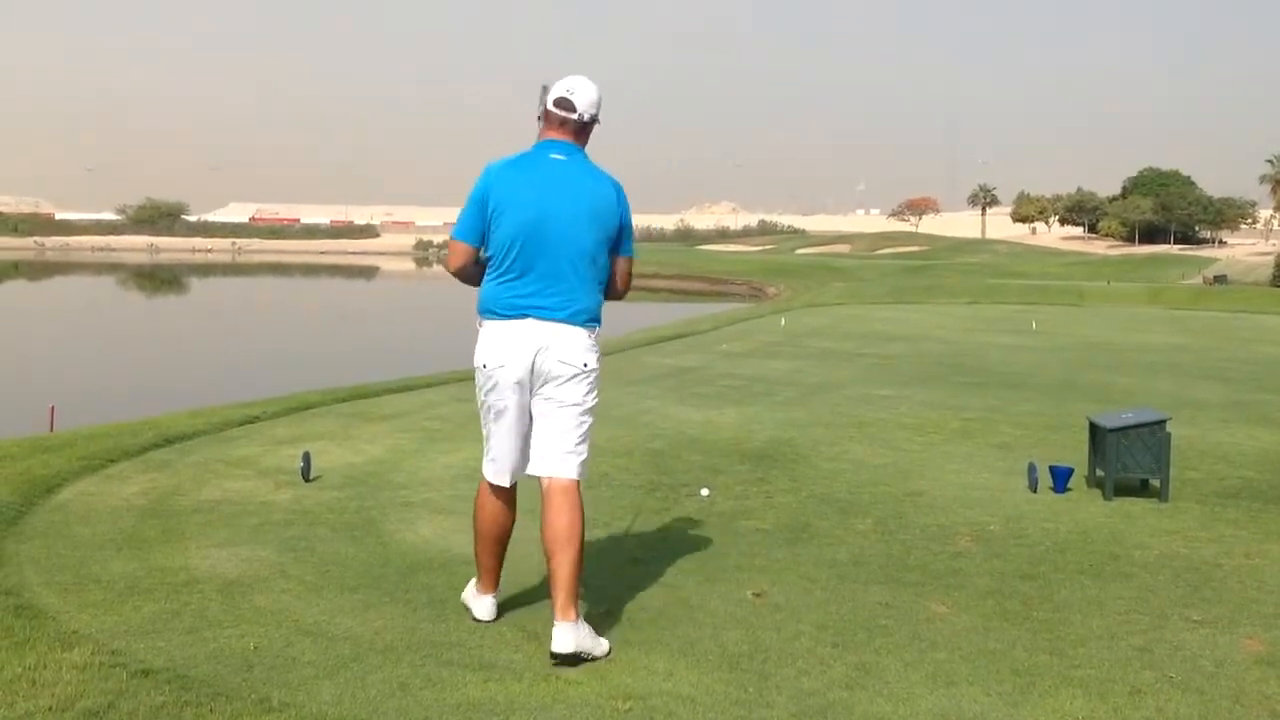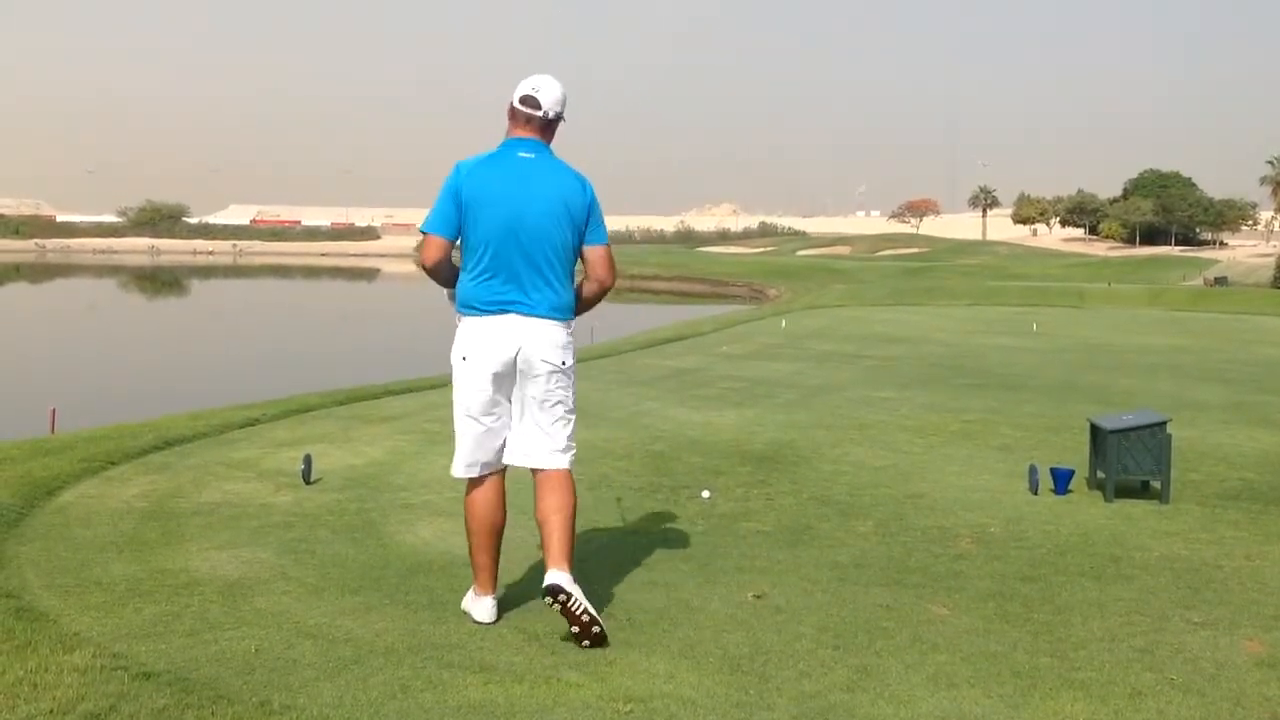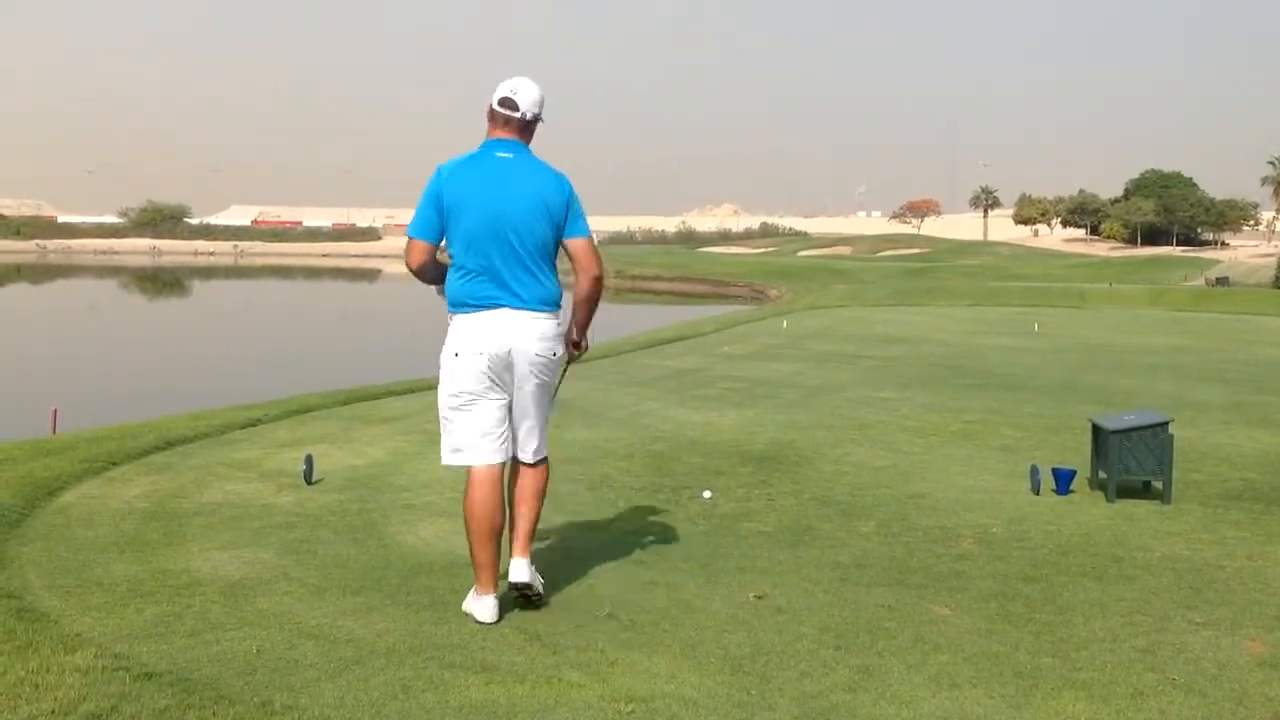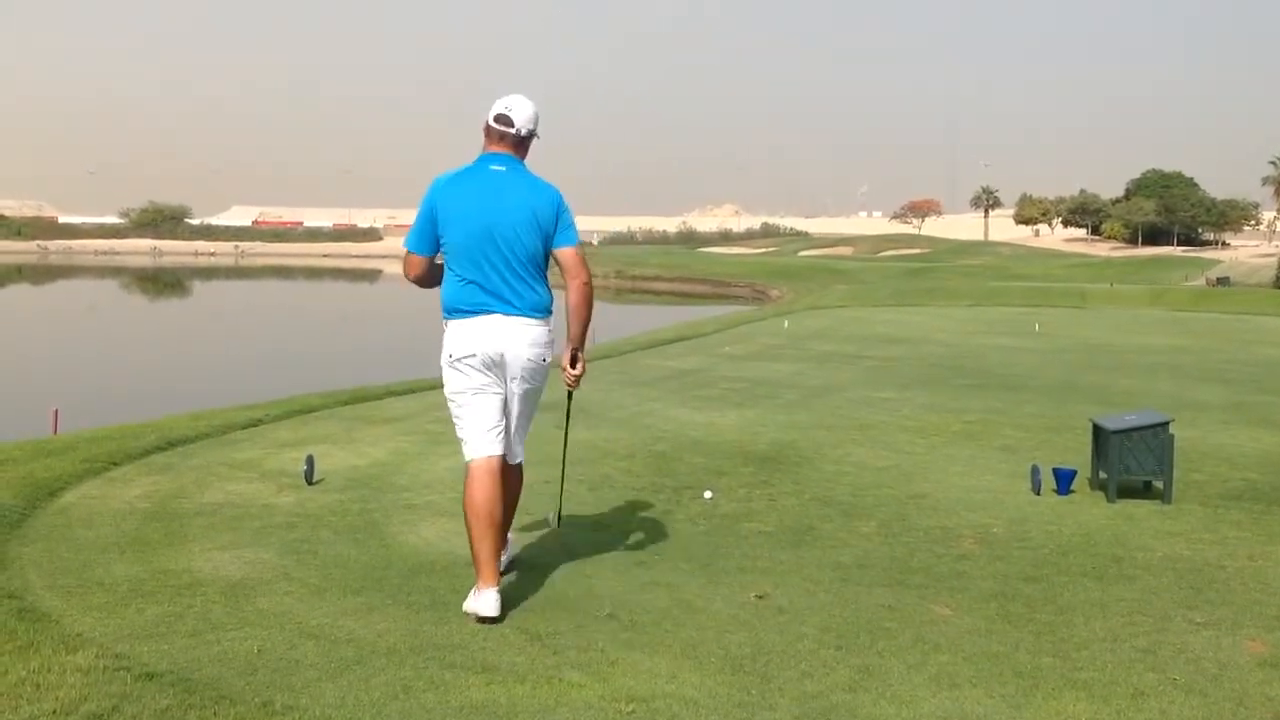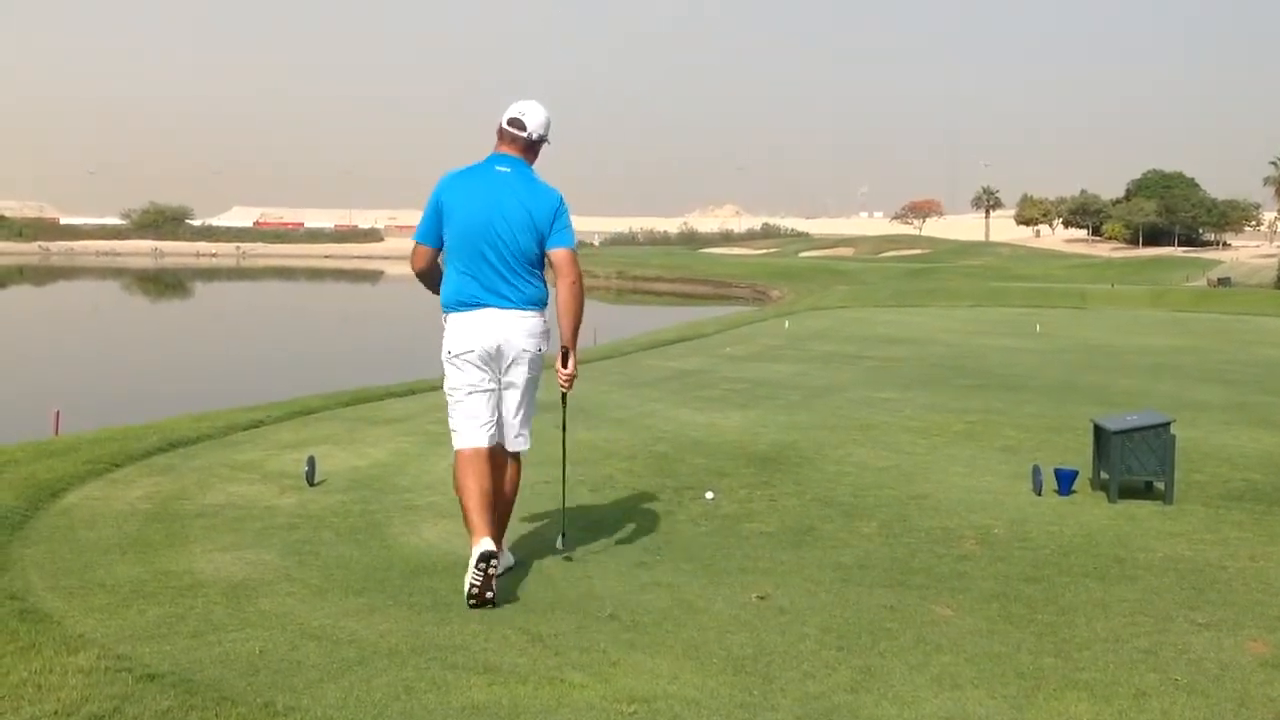
dt=0.2s
person 1, frame 1
left shoulder: (497, 176)
right shoulder: (609, 190)
left elbow: (458, 263)
right elbow: (619, 284)
left hip: (503, 338)
right hip: (570, 344)
left knee: (498, 475)
right knee: (561, 480)
left ankle: (484, 591)
right ankle: (567, 624)
person 1, frame 2
left shoulder: (467, 174)
right shoulder: (576, 186)
left elbow: (431, 258)
right elbow: (602, 279)
left hip: (482, 336)
right hip: (548, 338)
left knee: (482, 471)
right knee: (553, 466)
left ankle: (483, 594)
right ankle: (560, 574)
person 1, frame 3
left shoulder: (449, 177)
right shoulder: (555, 183)
left elbow: (417, 260)
right elbow: (591, 272)
right wrist: (578, 332)
left hip: (474, 331)
right hip: (538, 331)
left knee: (483, 463)
right knee: (530, 454)
left ankle: (485, 592)
right ankle: (521, 559)
person 1, frame 4
left shoulder: (444, 189)
right shoulder: (547, 196)
left elbow: (416, 271)
right elbow: (579, 279)
right wrist: (576, 348)
left hip: (469, 336)
right hip: (529, 336)
left knee: (483, 459)
right knee: (510, 454)
left ankle: (487, 586)
right ankle: (497, 550)
person 1, frame 5
left shoulder: (451, 186)
right shoulder: (547, 198)
left elbow: (421, 263)
right elbow: (568, 278)
right wrist: (569, 349)
left hip: (467, 328)
right hip: (524, 328)
left knee: (472, 446)
right knee: (509, 445)
left ankle: (481, 543)
right ankle: (496, 546)
